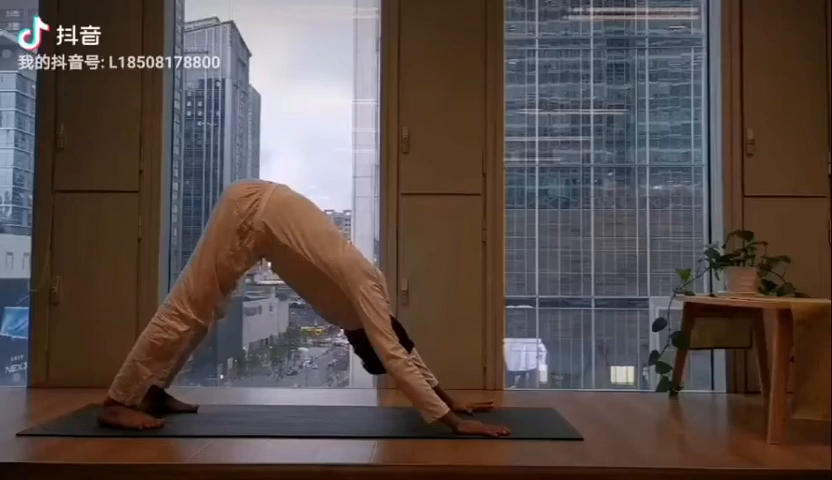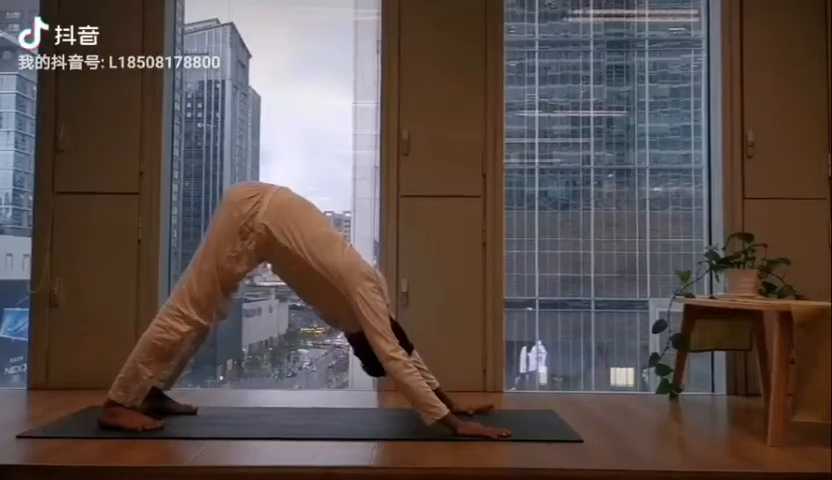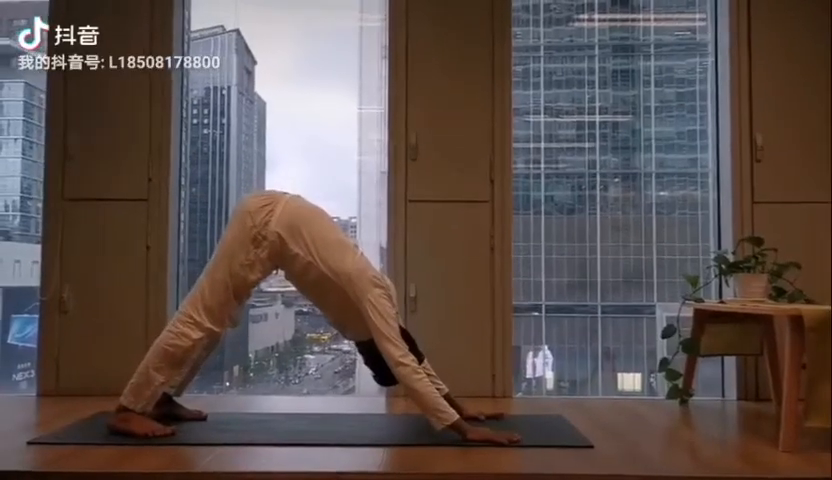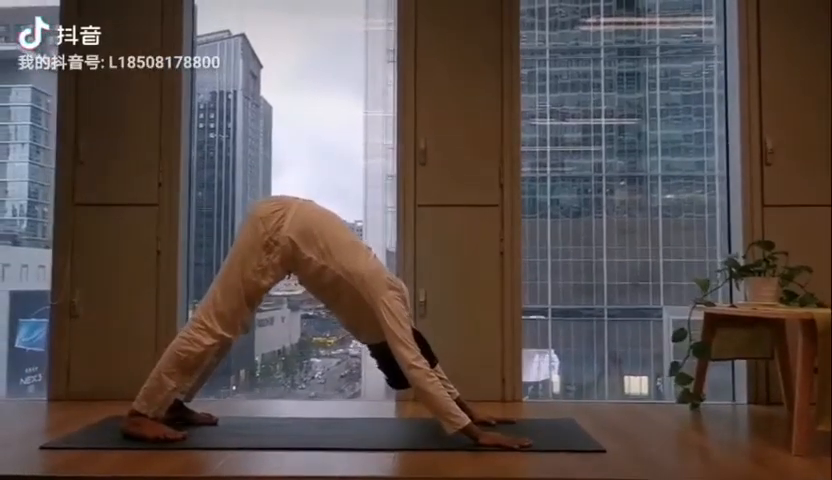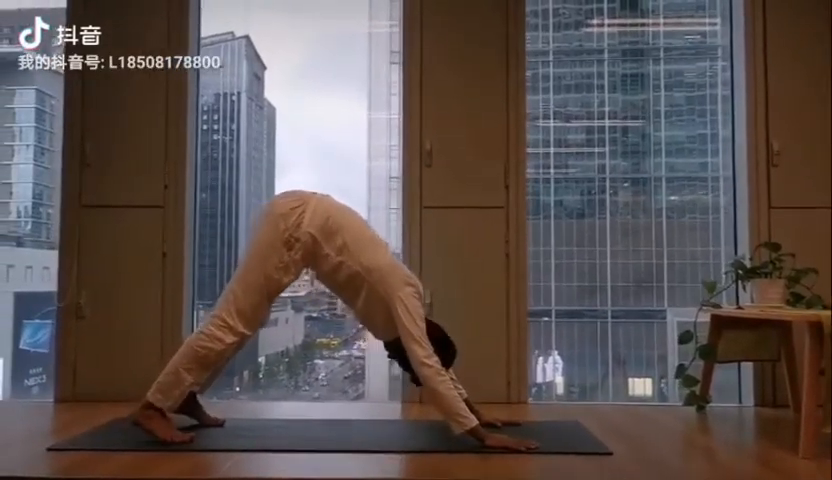
dt=0.7s
person 1, frame 1
left shoulder: (367, 289)
right shoulder: (363, 289)
left elbow: (404, 351)
right elbow: (394, 358)
left wrist: (450, 401)
right wrist: (453, 420)
left hip: (260, 212)
right hip: (250, 211)
left knee: (199, 310)
right knee: (189, 309)
left ankle: (151, 391)
right ankle: (118, 402)
person 1, frame 2
left shoulder: (368, 292)
right shoulder: (362, 290)
left elbow: (405, 352)
right elbow: (396, 360)
left wrist: (450, 404)
right wrist: (453, 423)
left hip: (262, 215)
right hip: (252, 214)
left knee: (199, 313)
right knee: (190, 311)
left ankle: (151, 393)
right ankle: (118, 404)
person 1, frame 3
left shoulder: (377, 298)
right shoulder: (372, 297)
left elbow: (413, 359)
right elbow: (405, 365)
left wrist: (460, 409)
right wrist: (463, 427)
left hip: (276, 224)
right hip: (266, 223)
left knee: (212, 320)
right knee: (202, 318)
left ankle: (162, 398)
right ankle: (129, 409)
person 1, frame 4
left shoulder: (391, 301)
right shoulder: (385, 300)
left elbow: (424, 363)
right elbow: (417, 369)
left wrist: (469, 413)
right wrist: (474, 433)
left hip: (287, 227)
right hip: (277, 228)
left knee: (224, 326)
right knee: (215, 324)
left ankle: (172, 405)
right ankle: (142, 414)
person 1, frame 5
left shoulder: (406, 297)
right shoulder: (404, 298)
left elbow: (433, 364)
right elbow: (428, 368)
left wrist: (475, 413)
right wrist: (481, 433)
left hip: (303, 220)
right hip: (297, 221)
left knee: (241, 321)
right knee: (234, 322)
left ankle: (185, 397)
right ankle: (154, 407)
